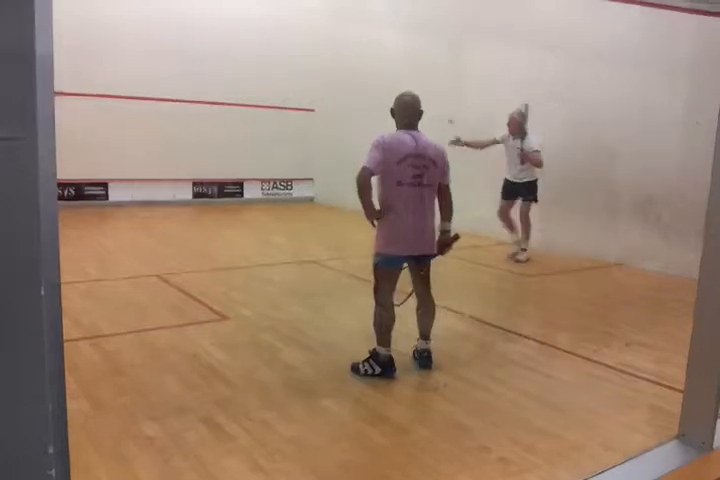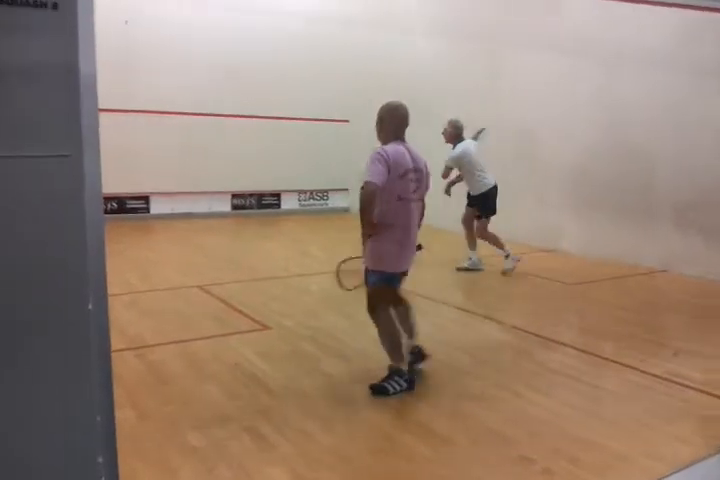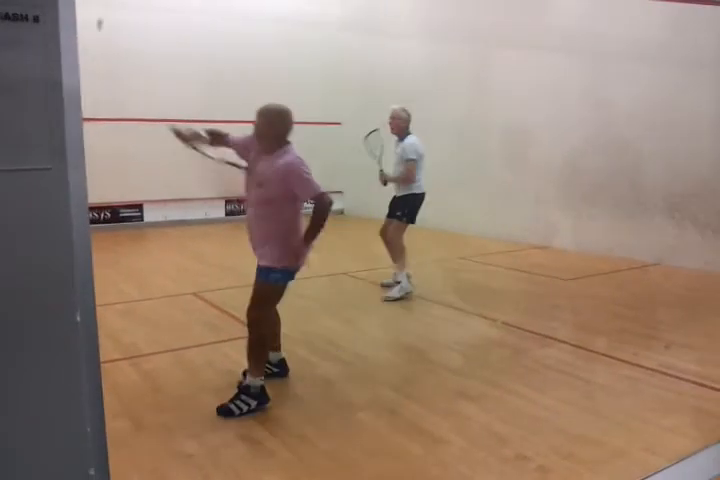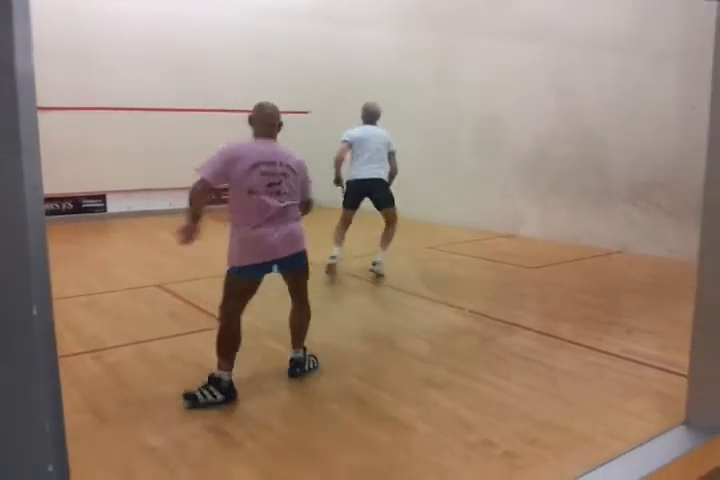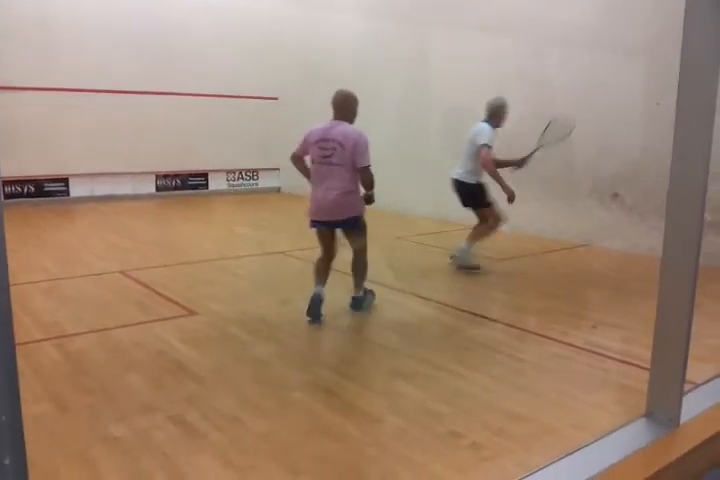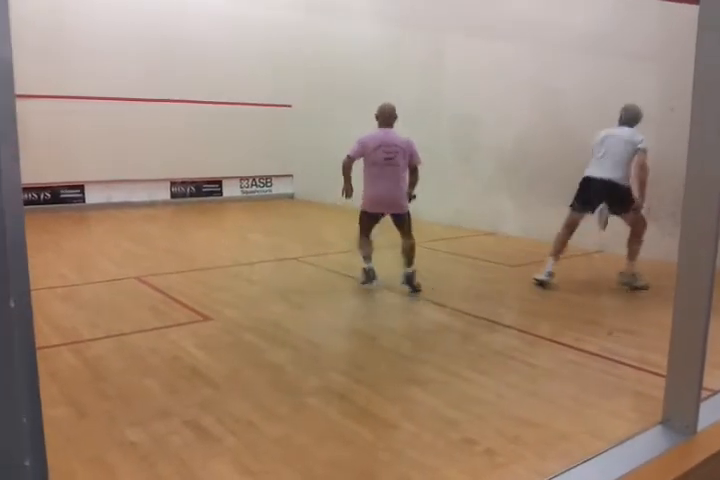
dt=0.7s
person 1, frame 1
left shoulder: (385, 144)
right shoulder: (437, 151)
left elbow: (363, 178)
right elbow: (444, 195)
left wrist: (369, 210)
right wrist: (446, 231)
left hip: (392, 236)
right hip: (424, 236)
left knee: (383, 295)
right knee: (423, 291)
left ankle: (382, 358)
right ankle: (424, 349)
person 1, frame 2
left shoulder: (383, 155)
right shoulder: (418, 160)
left elbow: (369, 193)
left wrist: (366, 226)
left hip: (384, 246)
right hip: (403, 243)
left knee: (378, 307)
right knee: (392, 296)
left ankle: (401, 373)
right ankle: (414, 347)
person 1, frame 3
left shoulder: (290, 166)
right shoulder: (256, 147)
left elbow: (323, 202)
right elbow: (225, 139)
left wrist: (304, 244)
right wrist: (210, 136)
left hip: (280, 254)
right hip: (267, 250)
left knee: (257, 313)
right knee: (265, 308)
left ankle: (254, 389)
right ankle: (275, 361)
person 1, frame 4
left shoulder: (233, 154)
right shoulder: (294, 161)
left elbow: (200, 189)
right elbow: (304, 205)
left wrist: (192, 222)
left hip: (250, 246)
right hip: (292, 242)
left knee: (229, 314)
right knee: (300, 301)
left ankle: (222, 382)
right ankle: (299, 358)
person 1, frame 5
left shoulder: (314, 133)
right shoulder: (356, 136)
left elbow: (295, 157)
right elbow: (364, 174)
right wrist: (369, 193)
left hip: (319, 206)
right hip: (348, 205)
left knee: (326, 253)
right knee: (359, 250)
left ankle: (317, 295)
right ankle: (358, 296)
person 1, frame 6
left shoulder: (366, 140)
right shoulder: (406, 143)
left elbow: (347, 163)
right elbow: (414, 172)
left wrist: (347, 184)
right wrist: (410, 191)
left hip: (372, 199)
right hip: (398, 199)
left knee: (364, 234)
right knee: (407, 237)
left ankle: (368, 268)
right ankle: (409, 274)
person 2, frame 1
left shoulder: (529, 142)
right shoulder: (507, 137)
left elbow: (540, 164)
right elbow: (484, 144)
left wrist: (527, 157)
right wrist: (464, 143)
left hip: (528, 181)
right hip: (511, 180)
left knee: (524, 214)
right knee: (502, 212)
left ankle: (524, 249)
right ankle: (518, 239)
person 2, frame 2
left shoulder: (457, 154)
right shoulder: (467, 144)
left elbow: (444, 175)
right wrist: (451, 183)
left hip: (485, 191)
right hip: (477, 190)
left knee: (481, 232)
right knee: (466, 221)
left ankle: (508, 256)
right ankle: (473, 260)
person 2, frame 3
left shoulder: (409, 144)
right shoulder: (403, 142)
left elbow: (409, 177)
left wrist: (388, 178)
left hip: (411, 195)
right hip: (403, 194)
left knee: (394, 235)
right knee: (385, 233)
left ankle: (403, 284)
right ankle: (400, 276)
person 2, frame 4
left shoulder: (351, 133)
right shoulder: (385, 136)
left elbow: (339, 157)
right elbow: (394, 169)
left wrist: (337, 177)
right wrist: (387, 185)
left hip: (355, 182)
right hip: (378, 182)
left knee: (344, 222)
right knee: (391, 221)
left ankle: (334, 256)
right ankle: (379, 261)
person 2, frame 5
left shoulder: (483, 128)
right shoulder: (485, 131)
left elbow: (489, 162)
right elbow: (485, 162)
left wrist: (517, 162)
right wrist: (504, 186)
left hip: (464, 180)
right hip: (466, 182)
left knee: (486, 220)
right knee: (496, 219)
left ankle: (463, 255)
right ankle: (463, 251)
person 2, frame 6
left shoulder: (604, 133)
right shoulder: (637, 138)
right elbow: (641, 165)
right wrist: (640, 198)
left hip: (590, 180)
right hip: (616, 184)
left knee: (569, 226)
right knee: (639, 224)
left ankle: (549, 271)
right ankle: (629, 274)
